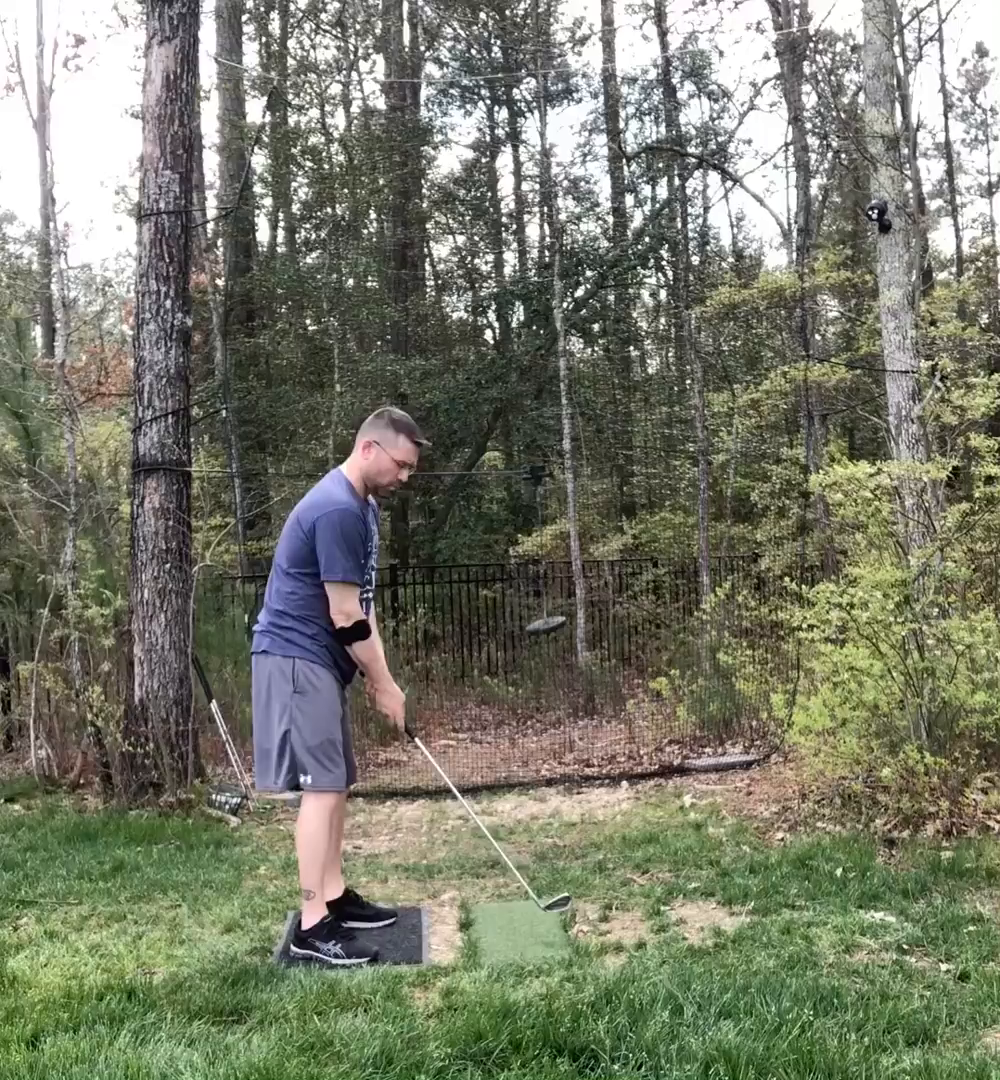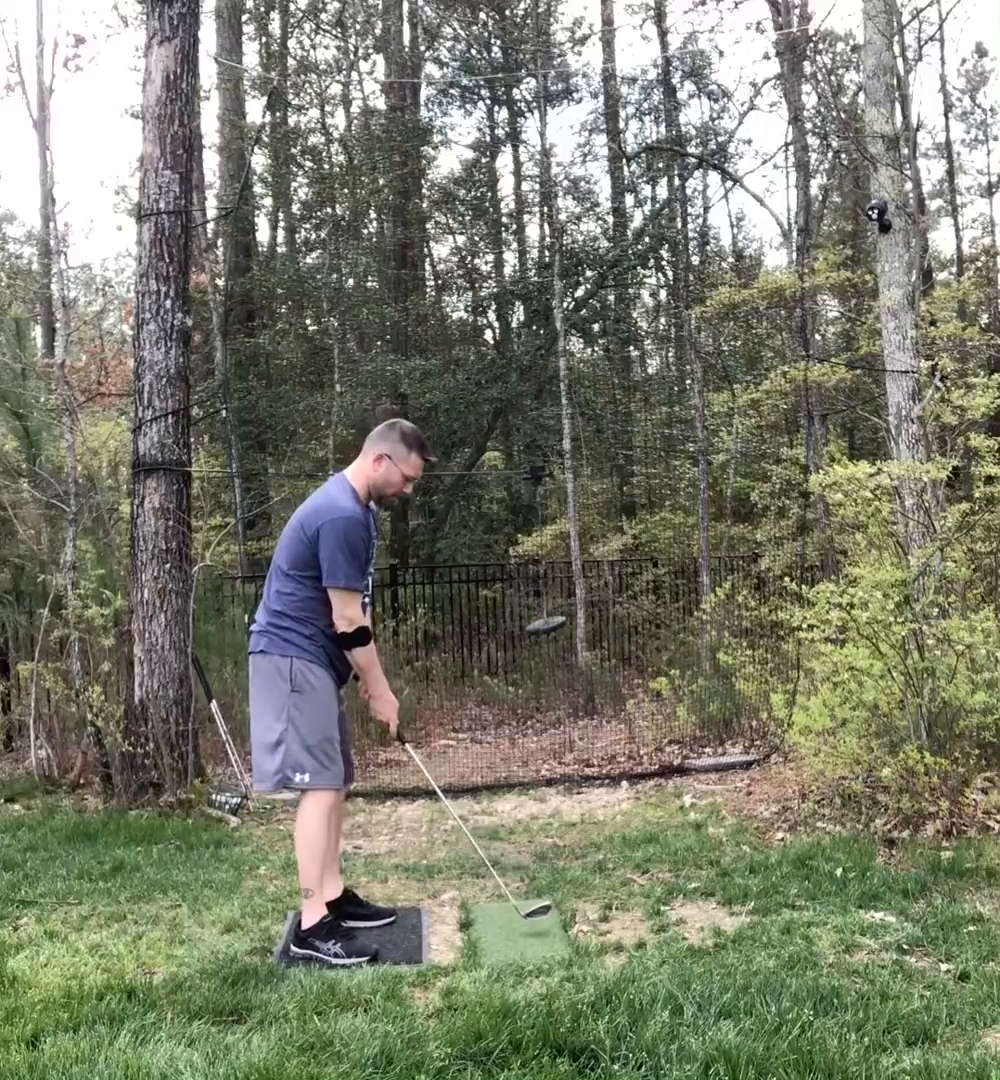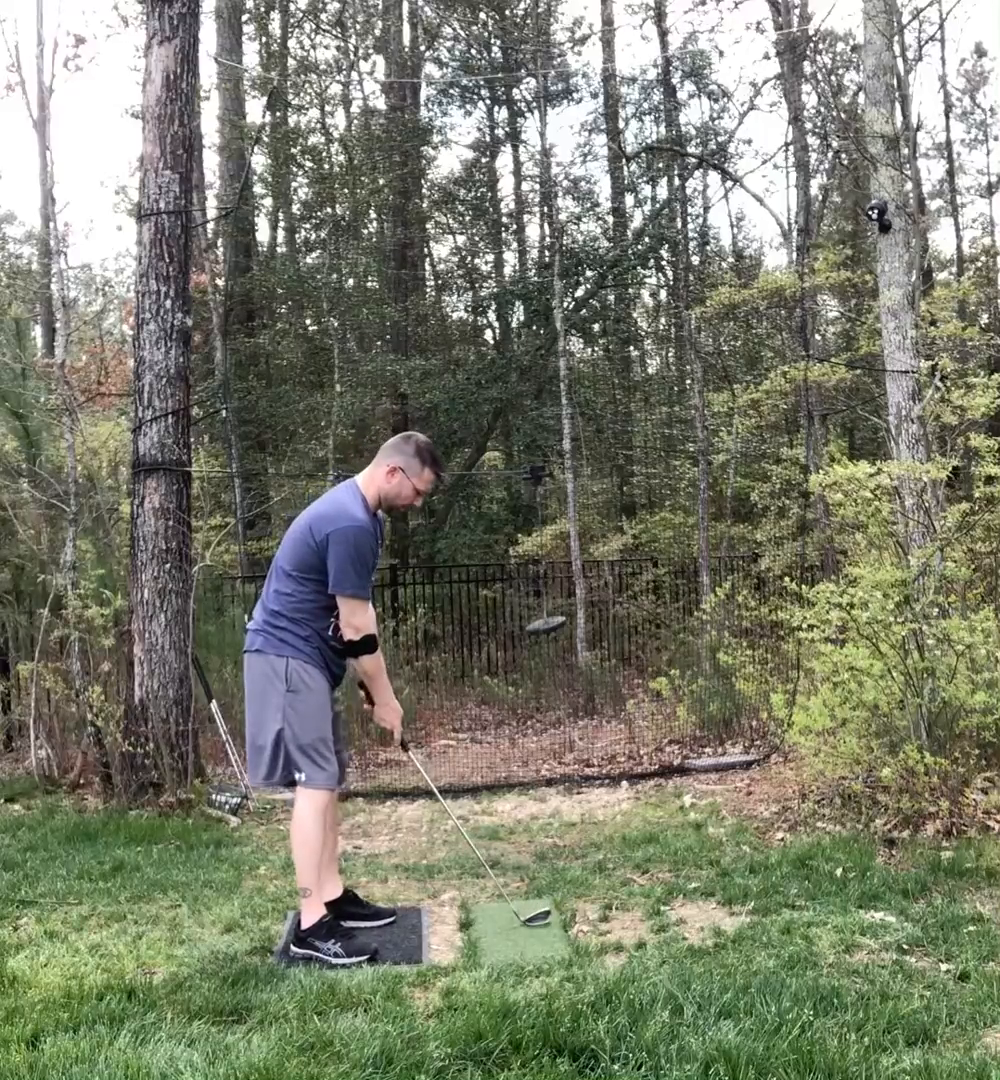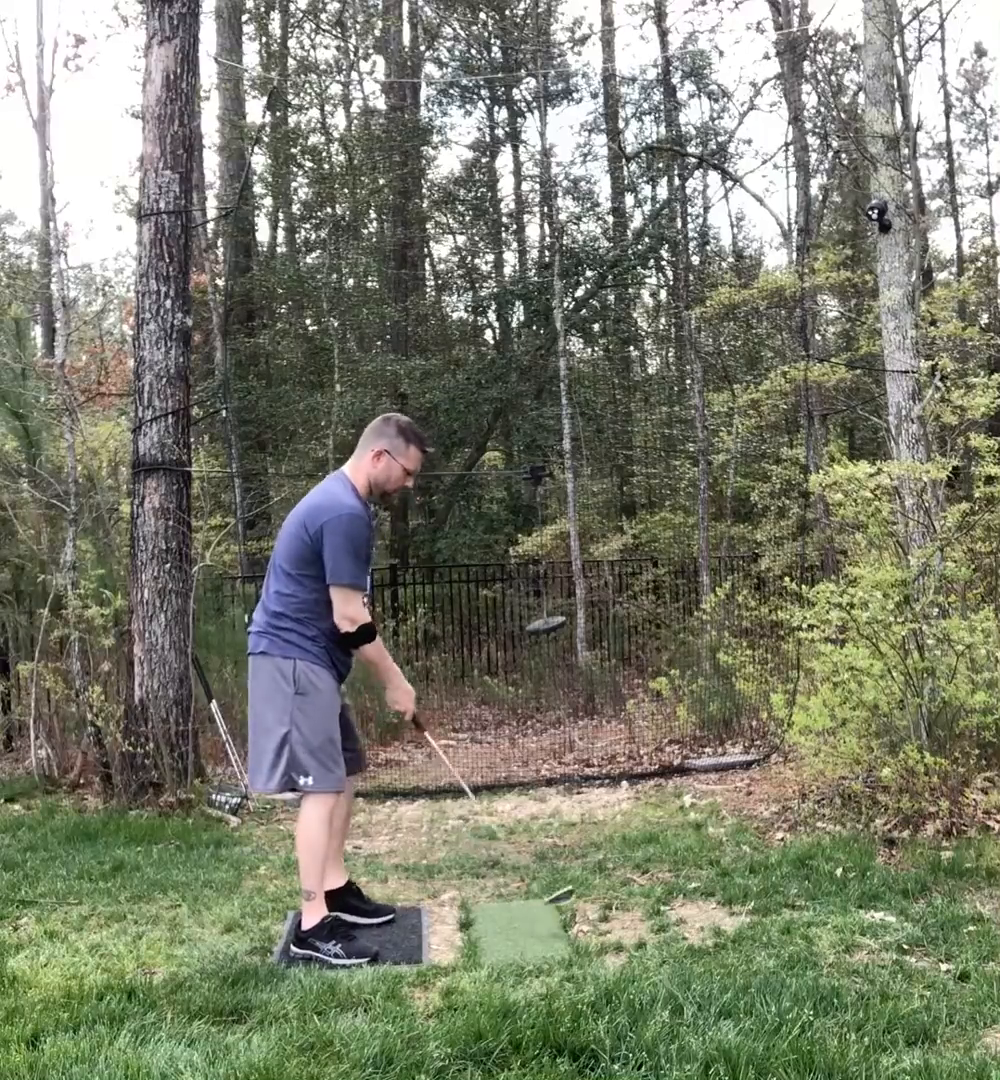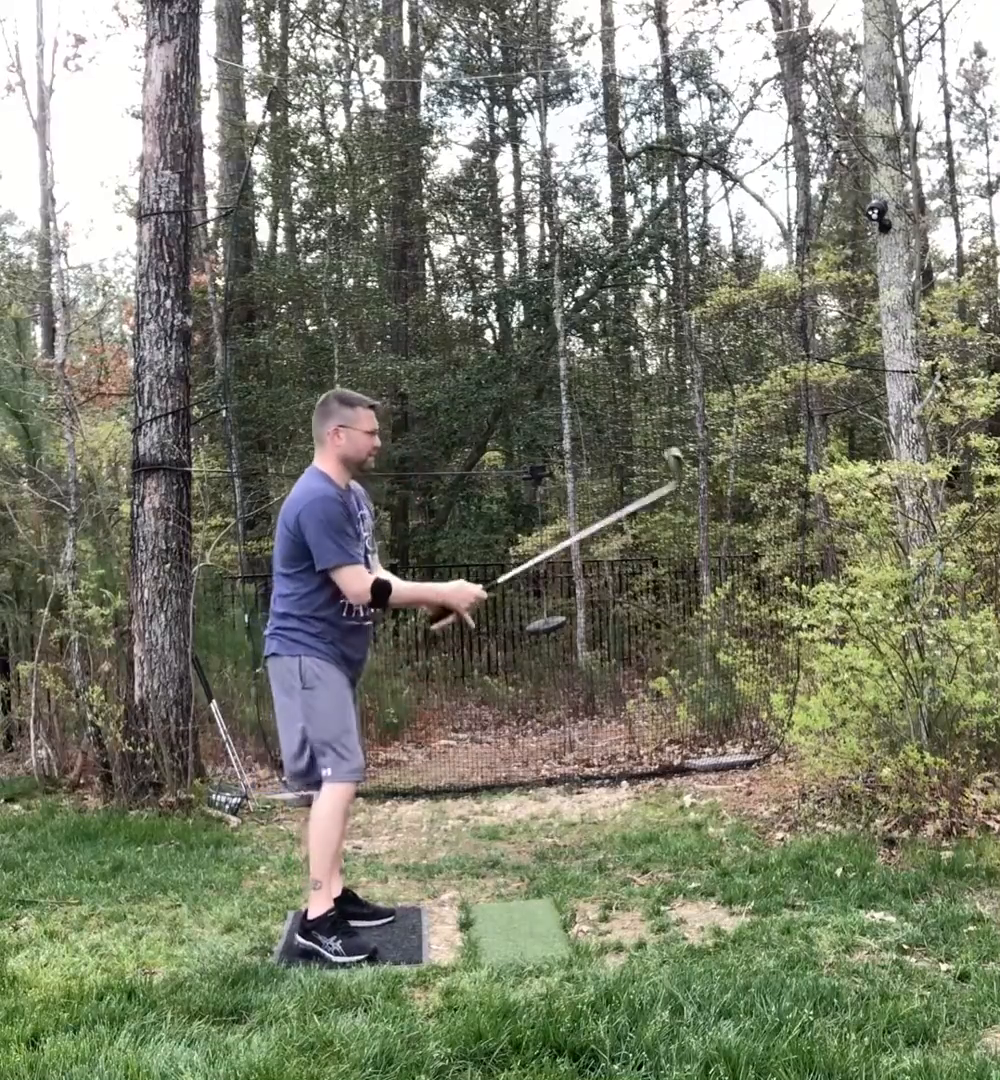
dt=0.4s
person 1, frame 1
left shoulder: (359, 505)
right shoulder: (338, 509)
left elbow: (361, 605)
right elbow: (343, 615)
left wrist: (380, 672)
right wrist: (384, 685)
left hip: (318, 661)
right hip: (298, 660)
left knee: (336, 783)
right knee: (321, 787)
left ankle: (334, 896)
right ankle: (312, 926)
person 1, frame 2
left shoulder: (354, 507)
right shoulder: (342, 516)
left elbow: (355, 609)
right elbow: (347, 618)
left wrist: (369, 680)
right wrist: (379, 690)
left hip: (314, 660)
right hip: (294, 659)
left knee: (334, 782)
right knee: (319, 785)
left ankle: (333, 896)
right ankle: (313, 925)
person 1, frame 3
left shoulder: (356, 508)
right shoulder: (351, 524)
left elbow: (358, 613)
right elbow: (355, 626)
left wrist: (374, 684)
right wrist: (385, 697)
left hip: (304, 657)
right hip: (288, 657)
left knee: (327, 781)
right knee: (315, 784)
left ankle: (332, 895)
right ankle: (312, 924)
person 1, frame 4
left shoulder: (346, 502)
right shoulder: (345, 512)
left elbow: (351, 604)
right elbow: (350, 619)
left wrist: (384, 672)
right wrist: (393, 682)
left hip: (313, 660)
right hip: (295, 660)
left knee: (342, 774)
right knee: (320, 787)
left ankle: (336, 889)
right ankle: (313, 925)
person 1, frame 5
left shoulder: (353, 496)
right shoulder: (318, 501)
left elbow: (369, 574)
right elbow: (359, 589)
left wrist: (435, 597)
right wrist: (442, 592)
left hip: (333, 657)
right hip: (307, 656)
left knee: (336, 779)
right knee: (339, 777)
left ankle: (333, 893)
right ankle: (318, 917)
